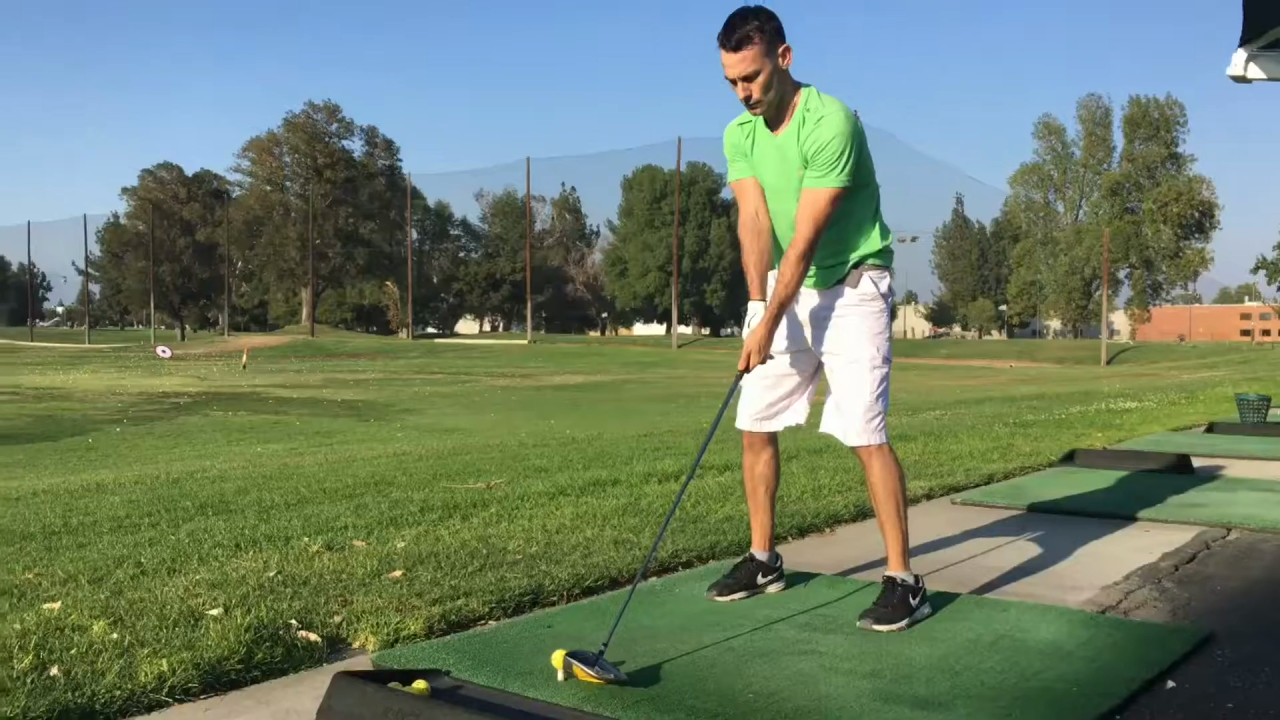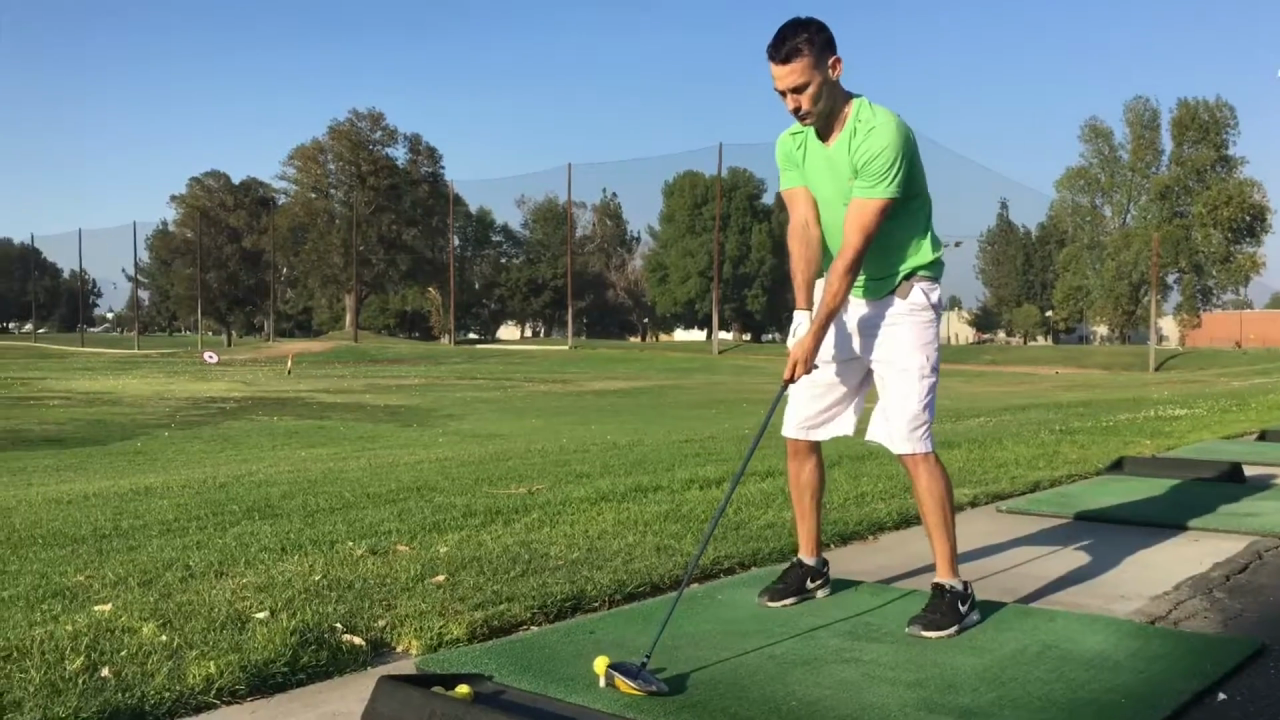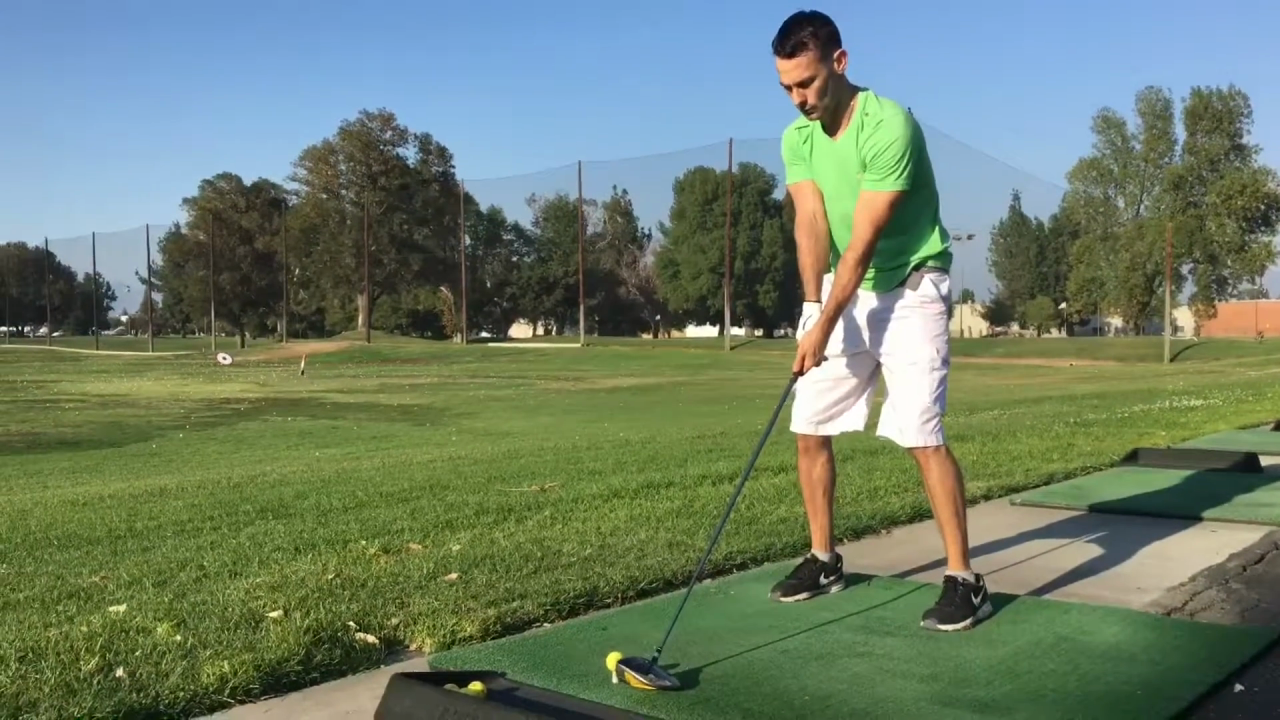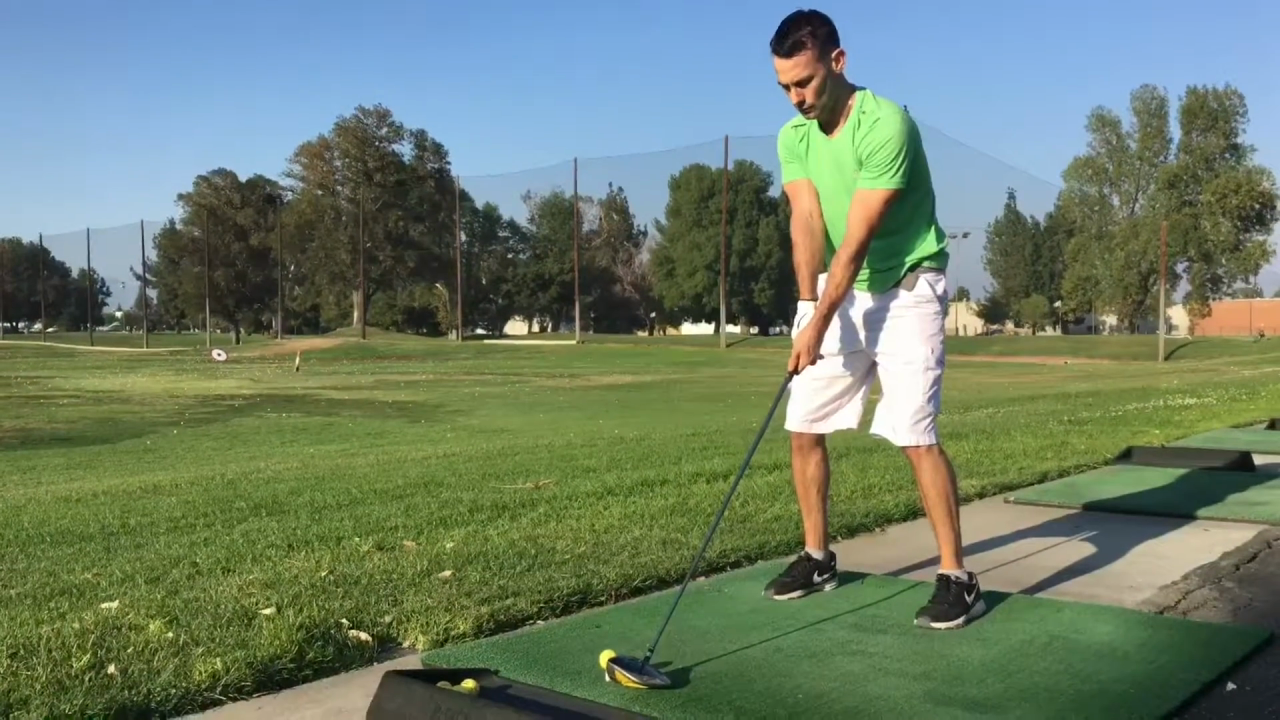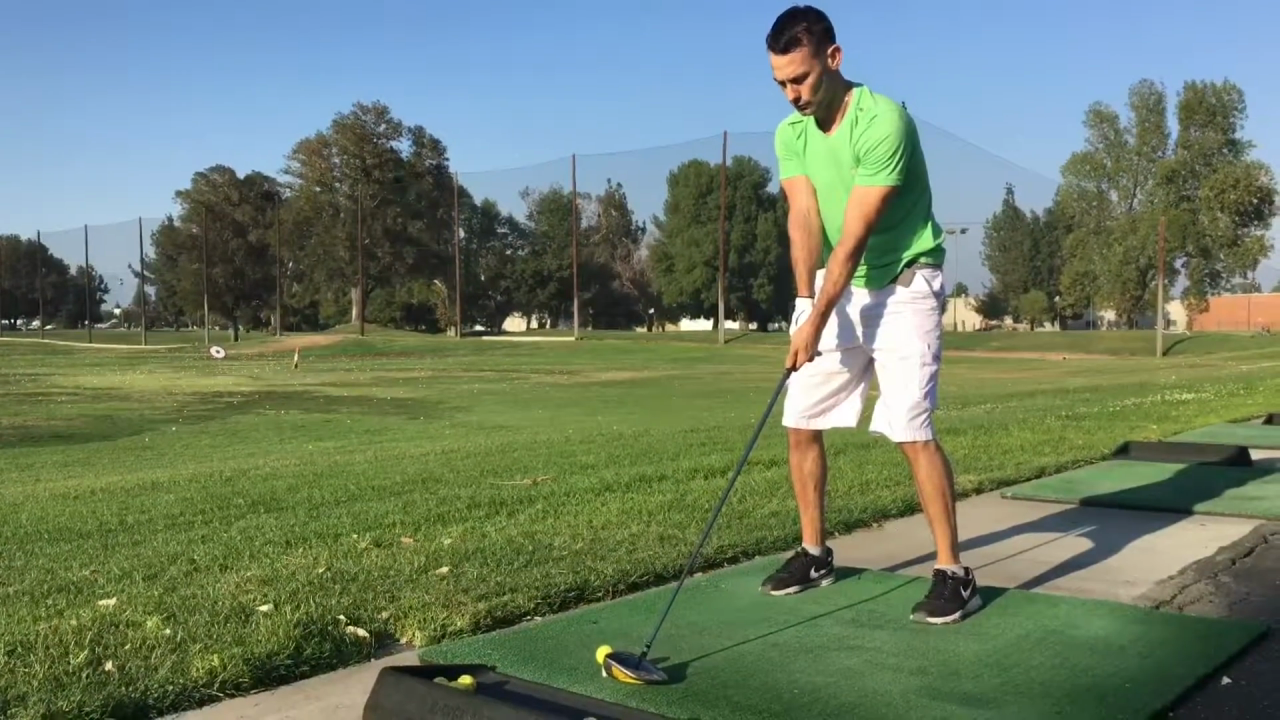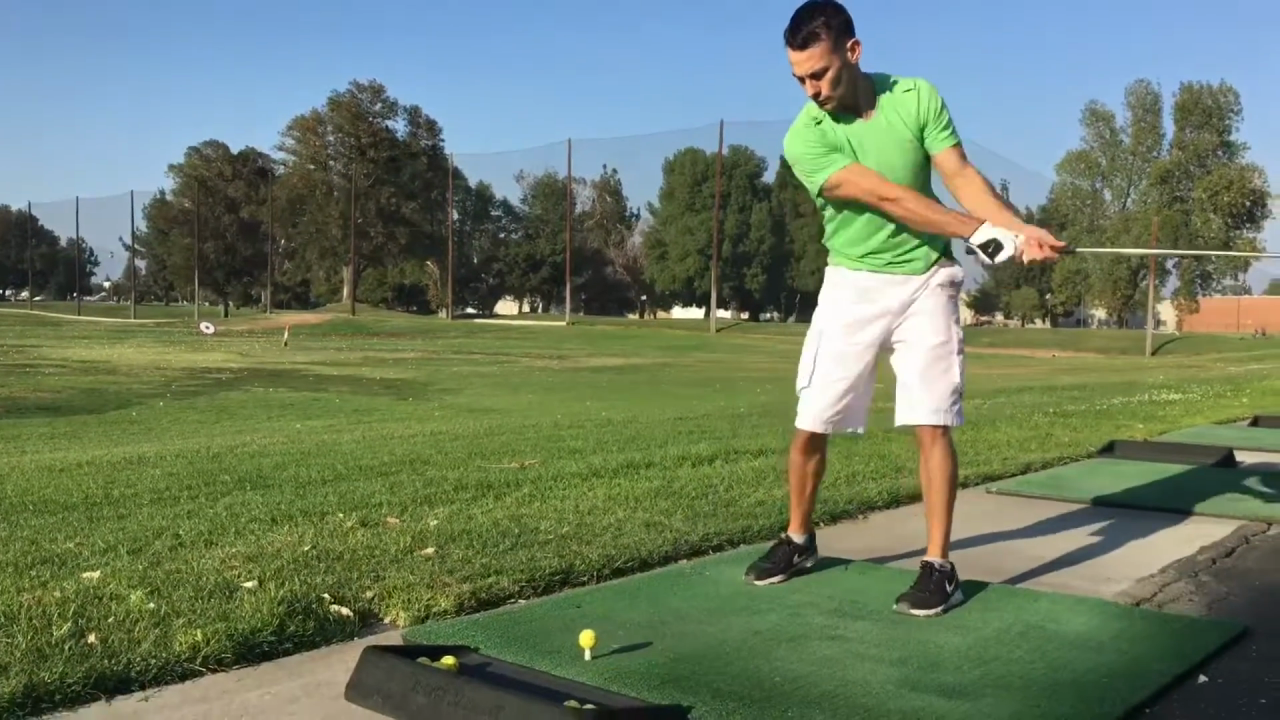
dt=0.7s
person 1, frame 1
left shoulder: (832, 122)
right shoulder: (739, 134)
left elbow: (806, 239)
right elbow: (754, 222)
left wrist: (768, 324)
right wrist: (758, 307)
left hip: (851, 289)
right hip: (787, 291)
left knee: (865, 433)
right knee: (755, 427)
left ankle: (902, 581)
right ankle: (763, 559)
person 1, frame 2
left shoulder: (883, 133)
right shoulder: (791, 144)
left elbow: (853, 250)
right elbow: (803, 230)
left wrist: (813, 335)
right wrist: (801, 317)
left hip: (901, 299)
right hip: (837, 299)
left knee: (911, 441)
right knee: (799, 435)
left ankle: (951, 587)
right ankle: (810, 564)
person 1, frame 3
left shoulder: (889, 126)
right shoulder: (797, 137)
left elbow: (862, 242)
right elbow: (811, 223)
left wrist: (822, 325)
right wrist: (812, 307)
left hip: (909, 291)
right hip: (842, 292)
left knee: (922, 434)
right knee: (809, 430)
left ankle: (963, 579)
right ankle: (824, 559)
person 1, frame 4
left shoulder: (887, 125)
right shoulder: (793, 136)
left elbow: (856, 240)
right elbow: (806, 222)
left wrist: (817, 326)
right wrist: (807, 306)
left hip: (904, 291)
right hip: (838, 292)
left knee: (915, 433)
right knee: (804, 428)
left ankle: (956, 577)
right ankle: (817, 557)
person 1, frame 5
left shoulder: (883, 122)
right shoulder: (790, 134)
left elbow: (854, 236)
right elbow: (804, 220)
left wrist: (815, 320)
right wrist: (805, 302)
left hip: (902, 288)
right hip: (835, 289)
left knee: (911, 429)
right knee: (801, 425)
left ankle: (953, 573)
right ankle: (814, 553)
person 1, frame 6
left shoulder: (918, 99)
right shoulder: (804, 139)
left elbow: (962, 176)
right elbow: (893, 200)
left wrist: (1016, 228)
right wrist: (983, 236)
left hip: (927, 280)
right hip: (853, 284)
left knee: (932, 422)
right knee: (811, 425)
left ankle: (937, 565)
right ankle: (797, 539)
